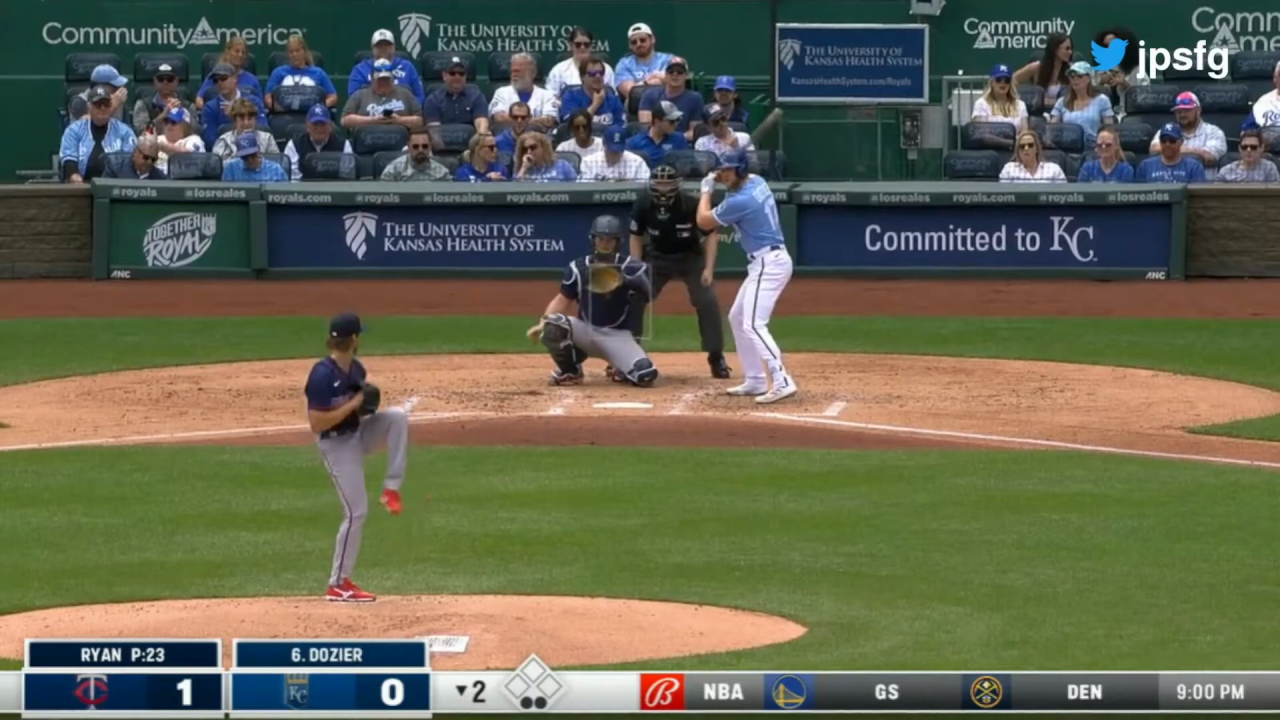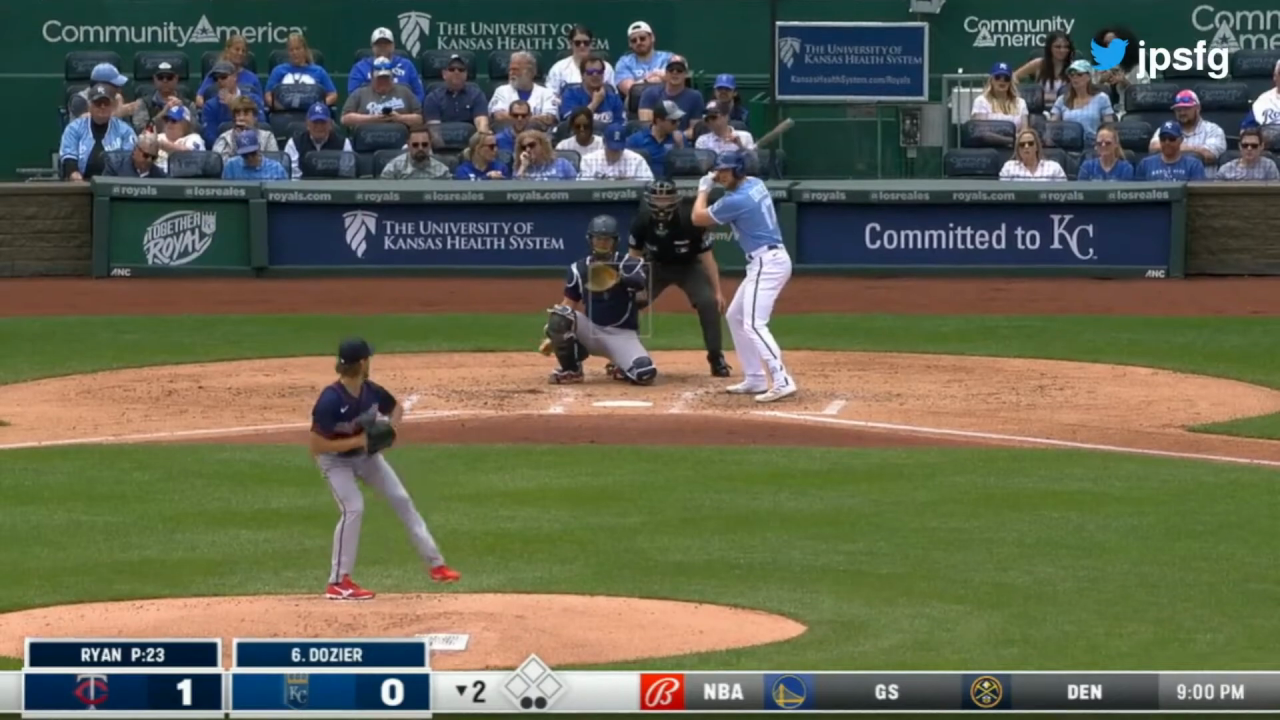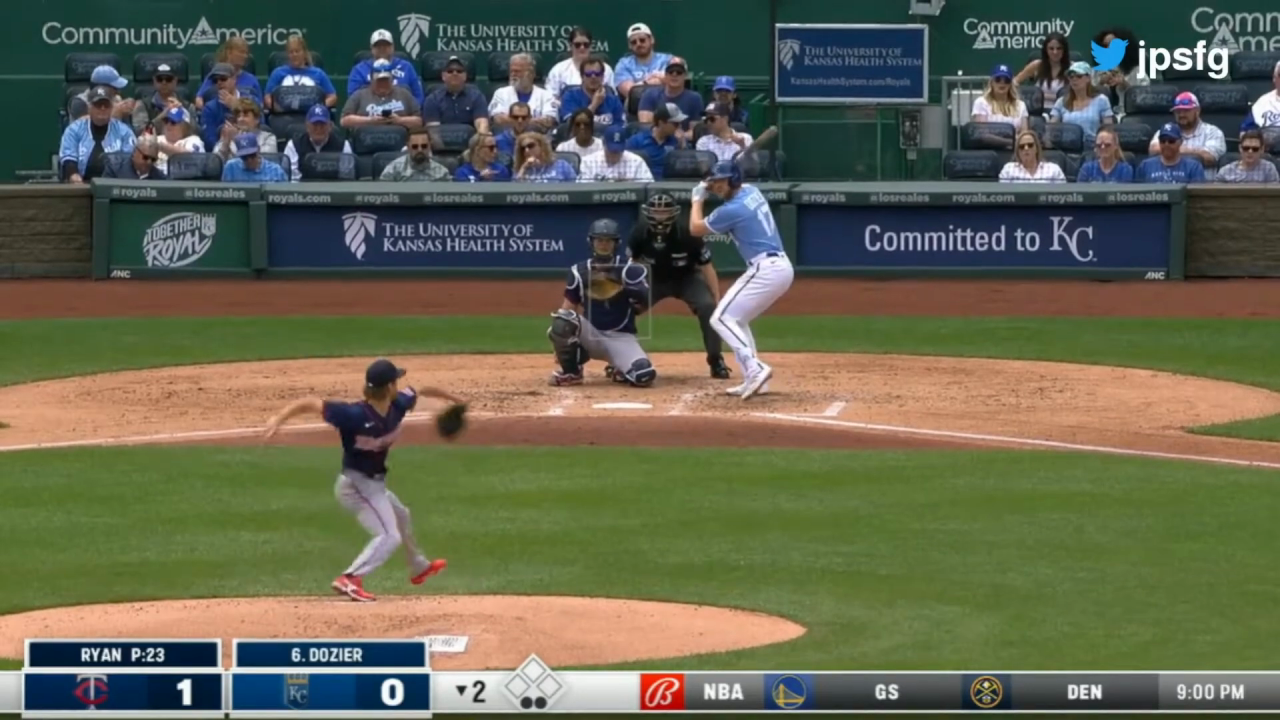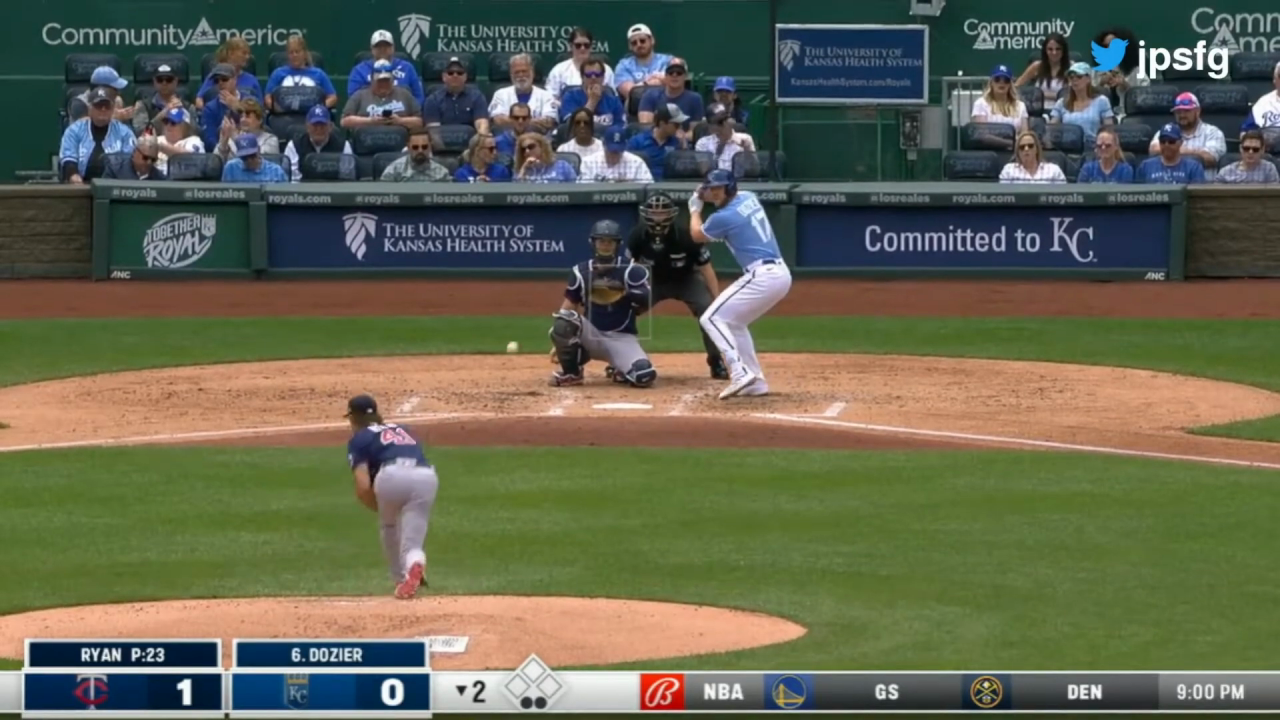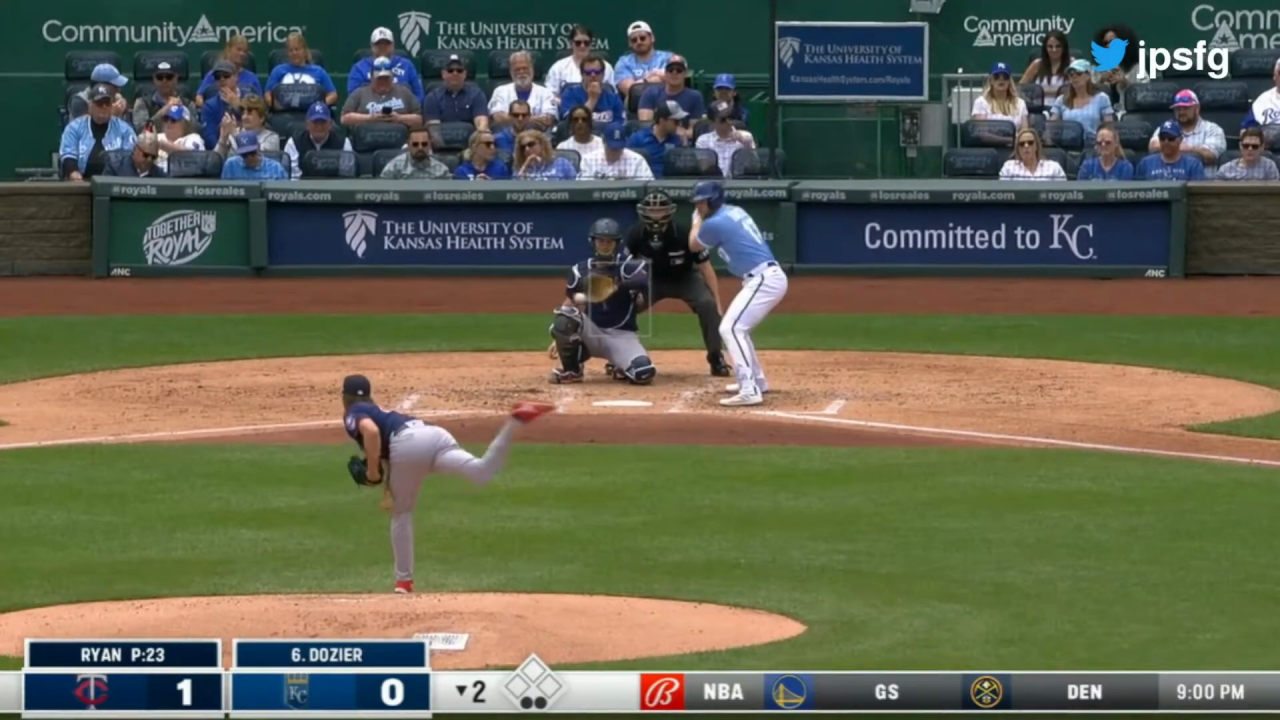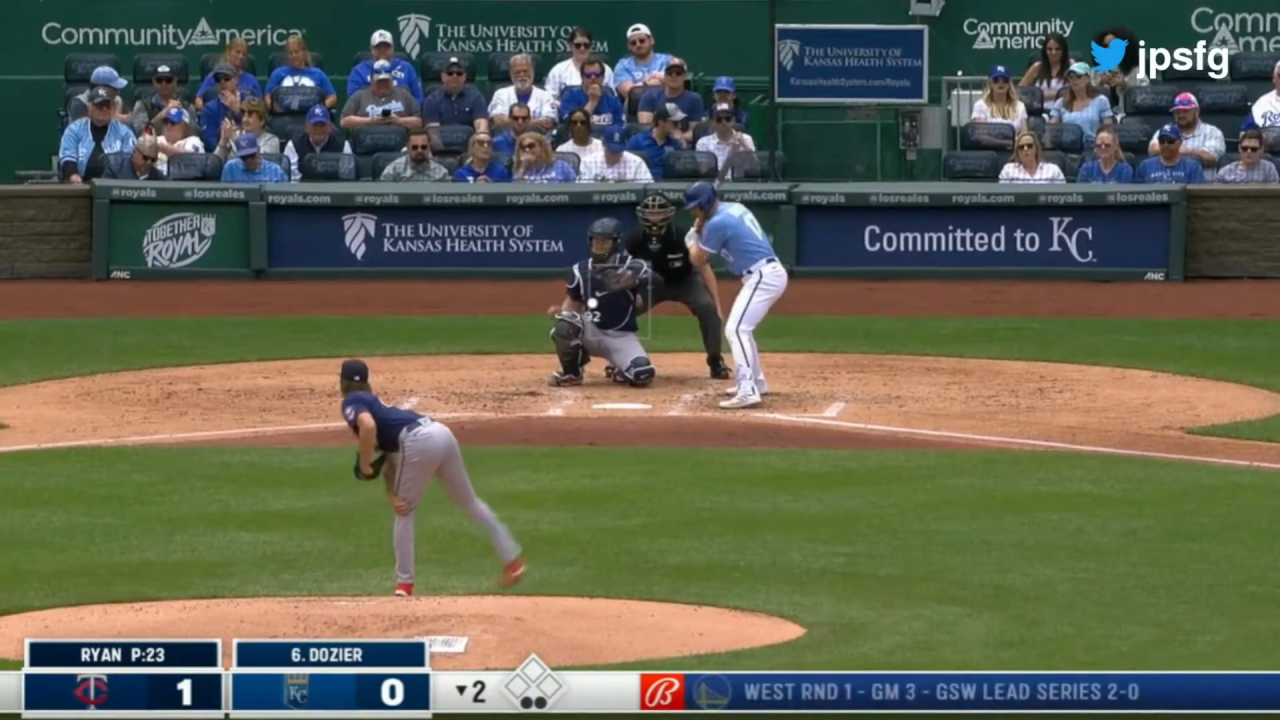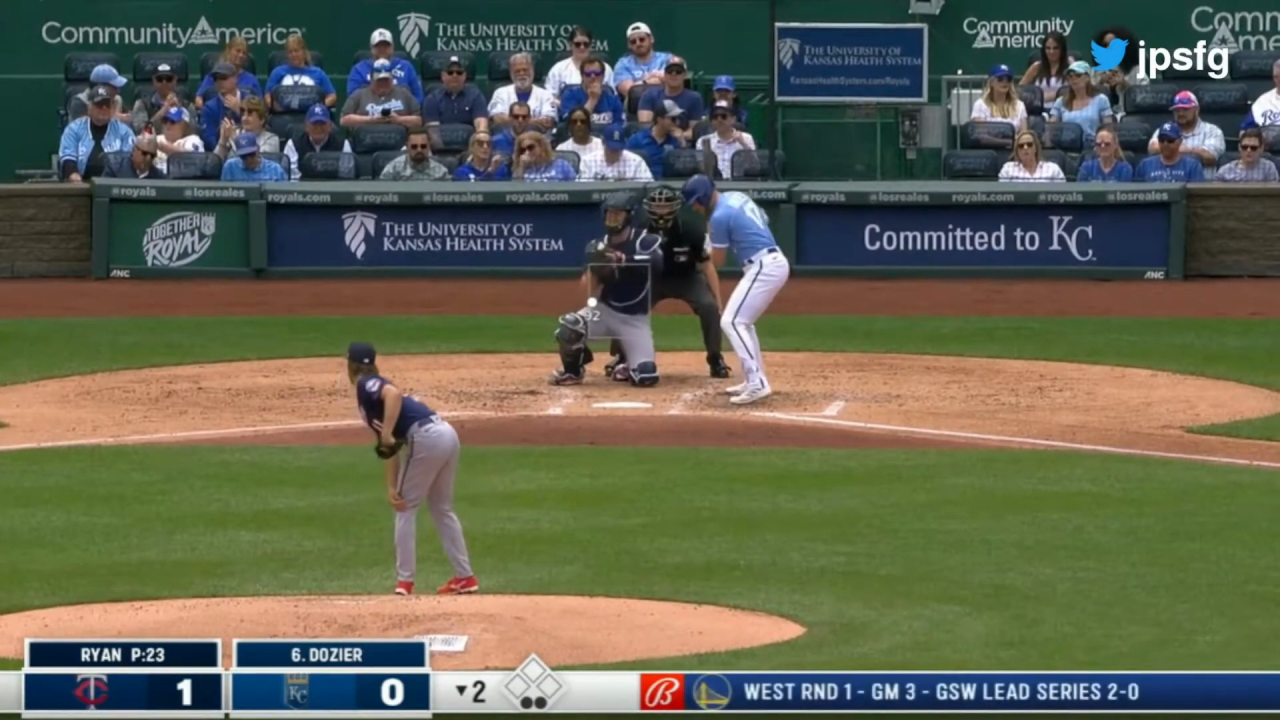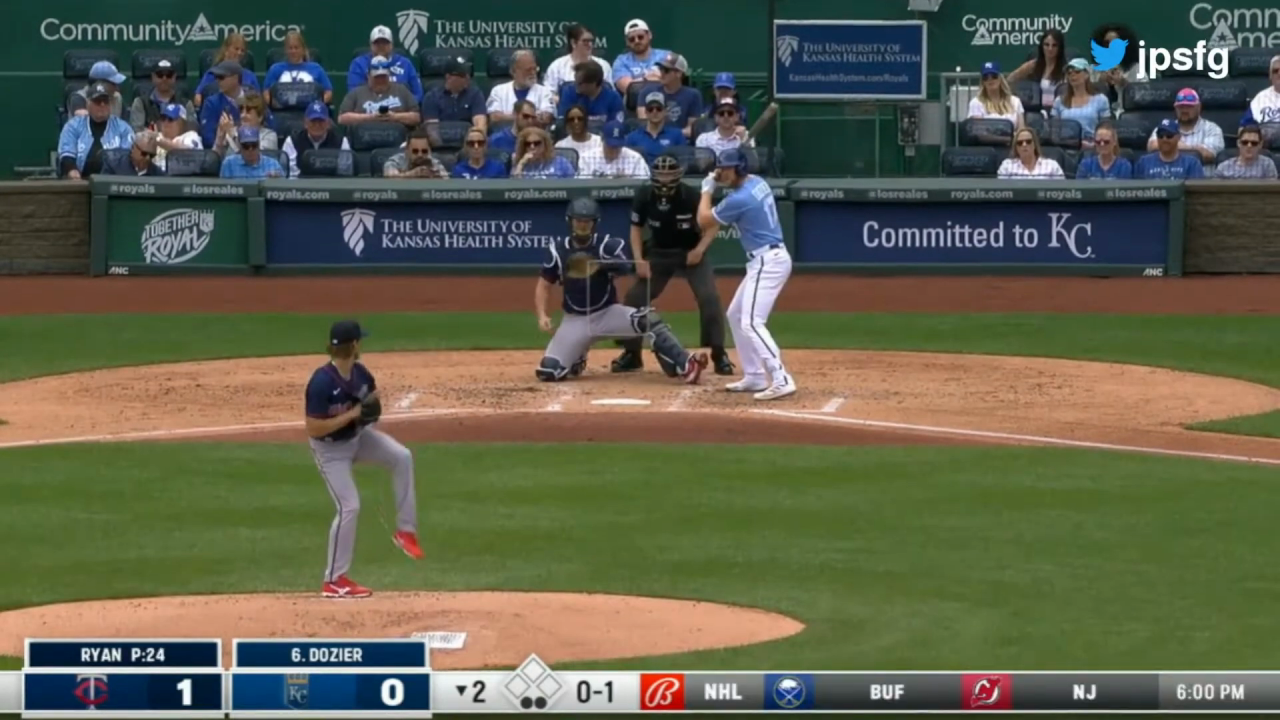
dt=0.3s
person 1, frame 1
left shoulder: (355, 367)
right shoulder: (322, 376)
right elbow: (317, 424)
left wrist: (368, 400)
right wrist: (353, 404)
left hip: (362, 431)
right hip: (337, 446)
left knee: (398, 416)
right knee: (357, 512)
left ankle: (392, 488)
right ankle: (338, 585)
person 1, frame 2
left shoulder: (372, 391)
right shoulder: (330, 400)
left elbow: (397, 407)
right elbow: (315, 445)
left wrist: (388, 429)
right wrist: (356, 441)
left hip: (366, 454)
right hip: (335, 461)
left knee: (401, 500)
right knee: (353, 509)
left ankle: (435, 564)
right ankle: (338, 583)
person 1, frame 3
left shoulder: (397, 402)
right shoulder: (354, 414)
left elbow: (419, 391)
right elbow: (308, 403)
left wrist: (450, 397)
right wrist: (277, 419)
left hip: (374, 483)
right hip: (357, 485)
left knee: (401, 518)
right knee: (390, 537)
left ankle: (420, 567)
right ankle: (348, 579)
person 1, frame 4
left shoulder: (358, 439)
right shoulder: (397, 429)
left elbow: (362, 485)
left wrist: (375, 504)
left hip: (391, 477)
right hip: (424, 479)
left knee: (389, 527)
right knee: (411, 547)
left ankle: (406, 578)
right ankle: (414, 568)
person 1, frame 5
left shoulder: (354, 413)
right shoulder: (378, 411)
left elbow: (371, 431)
right elbow: (390, 465)
left wrist: (372, 472)
right wrist: (389, 496)
left hip: (407, 444)
right hip: (434, 435)
left knee: (400, 513)
right knee: (483, 471)
left ankle: (404, 579)
right ankle: (518, 418)
person 1, frame 6
left shoulder: (353, 402)
right shoulder: (372, 401)
left elbow: (369, 426)
right elbow: (388, 458)
left wrist: (366, 465)
right wrist: (392, 495)
left hip: (418, 442)
right hip: (440, 434)
left knee: (405, 513)
right knee: (469, 501)
left ankle: (405, 582)
right ankle: (512, 558)
person 1, frame 7
left shoulder: (367, 384)
right shoulder: (371, 392)
left elbow: (394, 395)
right elbow: (391, 450)
left wrist: (386, 436)
right wrist: (391, 488)
left hip: (426, 438)
right hip: (445, 434)
left knee: (405, 509)
right knee: (442, 510)
left ankle: (405, 581)
right ankle: (464, 576)
person 1, frame 8
left shoulder: (359, 372)
right shoulder: (321, 382)
left elbow: (374, 395)
right elbow: (313, 430)
left wrist: (370, 410)
right wrist: (352, 414)
left hip: (358, 436)
right hip: (331, 448)
left knee: (402, 457)
right knee: (348, 508)
left ankle: (405, 530)
right ankle: (334, 580)
person 2, frame 1
left shoulder: (740, 201)
right shoulder: (758, 182)
left elbow: (703, 221)
right elbow: (747, 179)
left wrist: (706, 190)
right wrist: (719, 179)
left hip: (768, 264)
right hip: (770, 262)
left knee: (753, 324)
right knee: (738, 318)
left ankle: (782, 382)
right ankle: (756, 381)
person 2, frame 2
left shoulder: (736, 200)
right shoulder: (756, 183)
left elbow: (697, 218)
left wrist: (703, 189)
right wrist: (717, 179)
left hip: (766, 263)
right hip: (772, 260)
left knee: (754, 324)
right knee: (736, 316)
left ankle: (782, 382)
right ankle: (755, 379)
person 2, frame 3
left shoulder: (731, 210)
right shoulder: (752, 191)
left elbow: (696, 229)
left wrist: (697, 199)
right wrist: (710, 189)
left hip: (766, 270)
right hip: (782, 268)
left knee: (721, 318)
right knee: (735, 320)
left ankle: (755, 370)
right ankle: (754, 380)
person 2, frame 4
left shoulder: (724, 217)
right shoulder: (749, 197)
left elbow: (697, 235)
left wrist: (694, 209)
right wrist: (705, 197)
left hip: (762, 276)
right hip: (781, 275)
left knee: (711, 319)
right knee: (734, 323)
left ankle: (740, 373)
right ankle: (755, 382)
person 2, frame 5
left shoulder: (714, 223)
right shoulder: (734, 210)
left elbow: (694, 246)
left wrist: (696, 223)
left hip: (764, 280)
right hip: (770, 278)
left knee: (730, 328)
right knee: (738, 326)
left ankle: (749, 390)
right ankle: (755, 380)
person 2, frame 6
left shoulder: (717, 223)
right shoulder: (734, 207)
left elbow: (697, 260)
left wrist: (691, 241)
right wrist: (700, 229)
left hip: (764, 277)
right hip: (769, 275)
left knee: (736, 329)
right knee: (741, 327)
left ankle: (747, 391)
right ankle: (756, 382)
person 2, frame 7
left shoulder: (719, 216)
right shoulder: (737, 196)
left elbow: (718, 260)
right elbow: (763, 219)
left wrist: (710, 244)
left hip: (763, 267)
right hip: (774, 263)
left knee: (732, 322)
right knee: (742, 322)
left ankle: (757, 384)
right ankle: (755, 379)
person 2, frame 8
left shoulder: (739, 199)
right shoulder: (757, 182)
left elbow: (704, 221)
left wrist: (707, 189)
right wrist: (718, 179)
left hip: (767, 262)
right hip: (770, 260)
left knee: (751, 322)
right knee: (736, 315)
left ankle: (781, 381)
right ankle: (755, 377)
person 3, frame 1
left shoulder: (692, 205)
right shoulder: (643, 205)
left elbow: (711, 236)
right elbow: (635, 238)
left wrist: (709, 268)
left hip: (691, 257)
right hip: (657, 258)
left knee: (707, 301)
right knee: (635, 299)
left ankle: (716, 357)
person 3, frame 2
left shoulder: (691, 221)
right shoulder: (641, 220)
left elbow: (707, 256)
right elbow: (635, 253)
left wrist: (717, 291)
left hip: (689, 267)
right hip: (656, 266)
left knee: (708, 302)
left ankle: (716, 357)
person 3, frame 3
left shoulder: (688, 235)
right shoulder: (639, 233)
left elbow: (707, 268)
left wrist: (718, 301)
left hip: (687, 279)
right hip: (653, 279)
left knee: (708, 307)
left ankle: (715, 360)
person 3, frame 4
left shoulder: (687, 236)
right shoulder: (638, 235)
left elbow: (706, 269)
left hip: (686, 280)
right hip: (653, 281)
left knee: (707, 308)
left ankle: (716, 361)
person 3, frame 5
left shoulder: (685, 233)
right shoulder: (635, 234)
left elbow: (705, 267)
left wrist: (717, 301)
left hip: (686, 278)
right hip: (652, 281)
left knee: (707, 305)
left ankle: (716, 357)
person 3, frame 6
left shoulder: (684, 235)
right shoulder: (634, 237)
left elbow: (704, 269)
left wrist: (717, 304)
left hip: (685, 281)
right hip: (651, 283)
left knee: (708, 307)
left ankle: (715, 360)
person 3, frame 7
left shoulder: (692, 230)
right shoulder: (642, 229)
left elbow: (707, 265)
left wrist: (718, 299)
left hip: (687, 278)
right hip: (654, 278)
left knee: (709, 307)
left ankle: (715, 359)
right ankle: (622, 359)
person 3, frame 8
left shoulder: (692, 196)
right shoulder: (644, 196)
left elbow: (712, 225)
right elbow: (636, 228)
left wrist: (700, 249)
right wrist: (639, 260)
left hip: (691, 252)
right hip: (658, 253)
left knee: (709, 297)
right knee: (635, 297)
left ankle: (719, 354)
right ankle: (631, 354)
person 4, frame 1
left shoulder: (629, 265)
right shoulder: (578, 267)
left elbow: (646, 290)
right elbow: (562, 301)
left wrist: (623, 281)
right wrist: (542, 326)
left hip: (617, 335)
right hip: (587, 331)
left knee: (645, 375)
right knee: (553, 325)
left ankle: (620, 368)
right ankle: (571, 372)
person 4, frame 2
left shoulder: (629, 263)
right shoulder: (579, 269)
left elbow: (642, 284)
right elbow: (568, 304)
left wrist: (620, 278)
right wrist: (554, 336)
left hip: (622, 334)
right hip: (591, 330)
left knee: (644, 374)
right knee: (558, 315)
left ankle: (621, 367)
right ankle: (571, 369)
person 4, frame 3
left shoulder: (630, 269)
right shoulder: (579, 271)
left elbow: (645, 299)
right elbow: (568, 307)
left wrist: (622, 287)
right wrist: (561, 340)
left hip: (620, 337)
right hip: (590, 334)
left knee: (644, 375)
right knee: (562, 319)
left ankle: (620, 370)
right ankle: (571, 372)
person 4, frame 4
left shoulder: (632, 271)
right shoulder: (580, 272)
left elbow: (647, 302)
right elbow: (568, 307)
left wrist: (625, 292)
right wrist: (560, 342)
left hip: (621, 338)
right hip: (591, 335)
left knee: (644, 376)
right knee: (563, 319)
left ankle: (620, 370)
right ankle: (571, 372)
person 4, frame 5
left shoulder: (629, 265)
right shoulder: (580, 271)
left elbow: (644, 282)
right elbow: (570, 306)
left wrist: (616, 284)
right wrist: (559, 339)
left hip: (621, 335)
right hip: (591, 333)
left knee: (643, 373)
right knee: (564, 316)
left ankle: (620, 367)
right ankle: (572, 370)
person 4, frame 6
left shoulder: (631, 266)
right shoulder: (580, 270)
right elbow: (571, 304)
left wrist: (636, 279)
right wrist: (560, 312)
left hip: (622, 336)
right hip: (592, 333)
left knee: (643, 374)
right knee: (565, 322)
left ankle: (620, 370)
right ankle: (571, 373)
person 4, frame 7
left shoulder: (646, 241)
right shoulder: (600, 246)
left elbow: (657, 264)
right elbow: (588, 286)
left wrist: (623, 259)
right wrist: (596, 268)
left hip: (635, 318)
right hip: (604, 311)
left knee: (646, 376)
right knee: (568, 329)
left ankle: (626, 368)
right ankle: (572, 372)
person 4, frame 8
left shoulder: (608, 244)
right shoulder: (557, 250)
left elbow: (624, 266)
right elbow: (543, 286)
left wrist: (599, 264)
right wrist: (543, 315)
left hip: (608, 313)
right hip: (576, 320)
left knee: (648, 320)
right knee: (548, 372)
left ankle: (685, 366)
right ankle: (576, 361)
